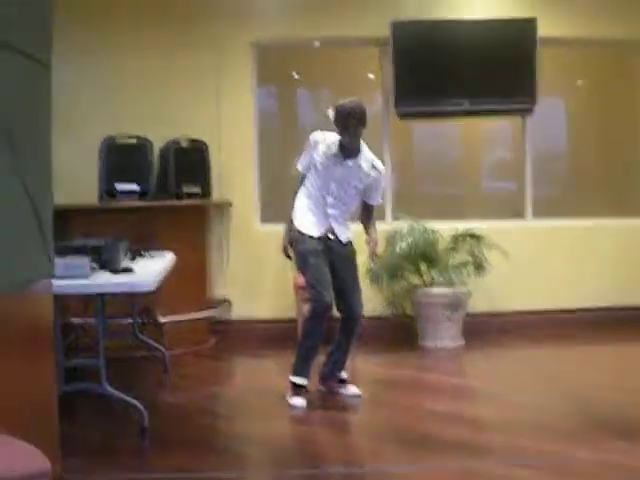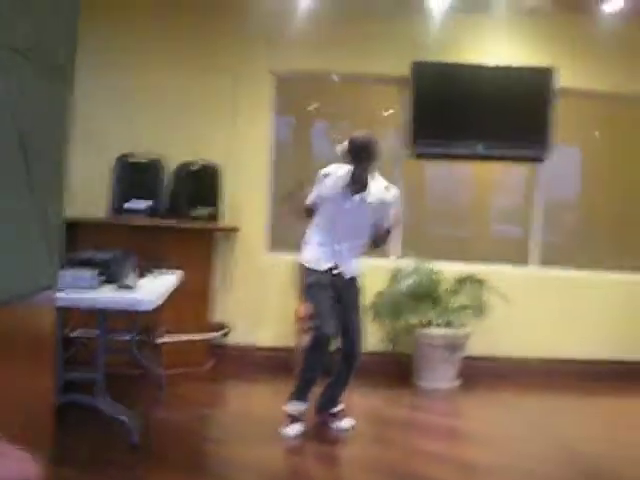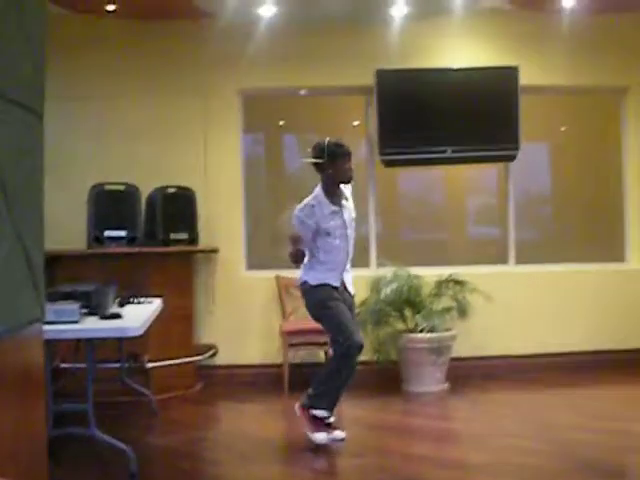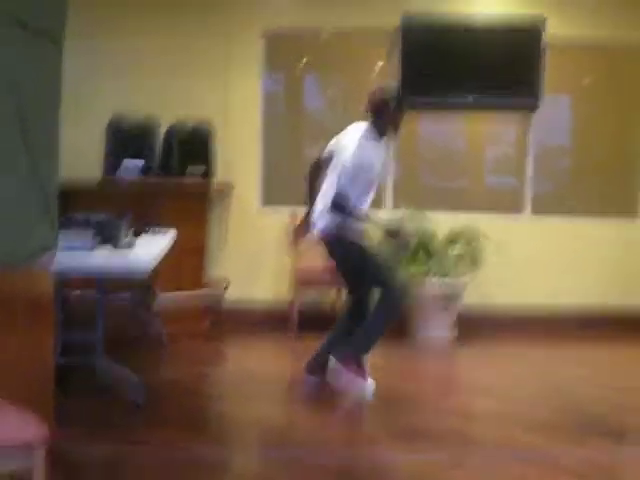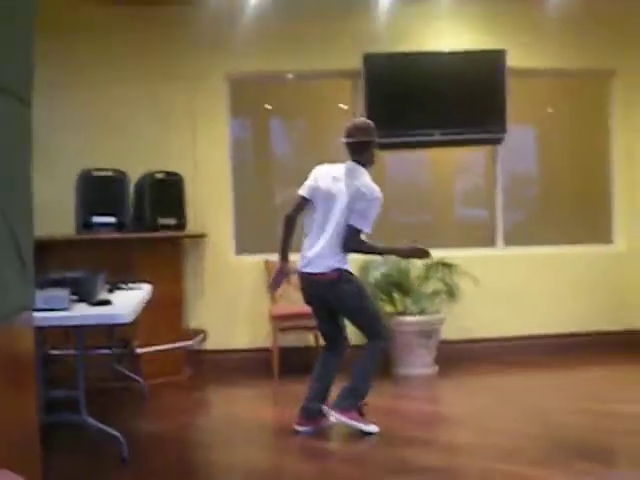
dt=0.5s
person 1, frame 1
left shoulder: (373, 169)
right shoulder: (317, 143)
left elbow: (367, 209)
right elbow: (302, 185)
left wrist: (371, 233)
right wrist: (289, 228)
left hip: (340, 239)
right hip: (308, 234)
left knee: (353, 312)
right knee: (323, 302)
left ankle: (332, 374)
right ankle: (298, 378)
person 1, frame 2
left shoulder: (385, 196)
right shoulder: (329, 177)
left elbow: (378, 241)
right elbow: (310, 212)
left wrist: (388, 228)
right wrist: (299, 206)
left hip: (347, 274)
right hip: (317, 268)
left knee: (353, 348)
right knee: (324, 333)
left ankle: (328, 406)
right ankle: (296, 406)
person 1, frame 3
left shoulder: (346, 193)
right shoulder: (308, 210)
right elbow: (297, 257)
right wrist: (298, 252)
left hip: (343, 285)
right hip: (319, 288)
left knee: (346, 352)
right knee: (352, 343)
left ankle: (322, 412)
right ankle: (311, 405)
person 1, frame 4
left shoulder: (355, 130)
right shoulder: (368, 156)
right elbow: (339, 205)
left wrist: (311, 214)
left hip: (333, 230)
right hip: (340, 232)
left knee: (360, 299)
right knee: (393, 295)
left ankle: (320, 365)
right ankle: (349, 358)
person 1, frame 5
left shoulder: (321, 172)
right shoulder: (369, 191)
left elbow: (291, 216)
right elbow: (350, 243)
left wrist: (283, 261)
right wrist: (398, 250)
left hip: (307, 275)
right hip: (334, 275)
left knee: (333, 343)
right knee: (379, 337)
left ankle: (310, 414)
right ankle: (348, 405)
